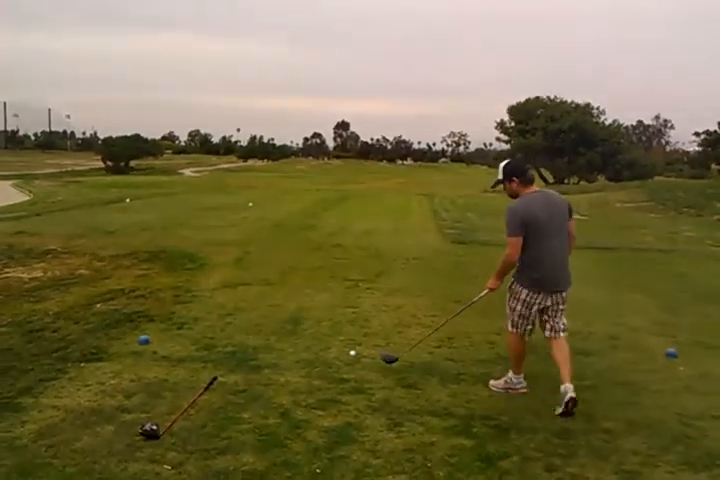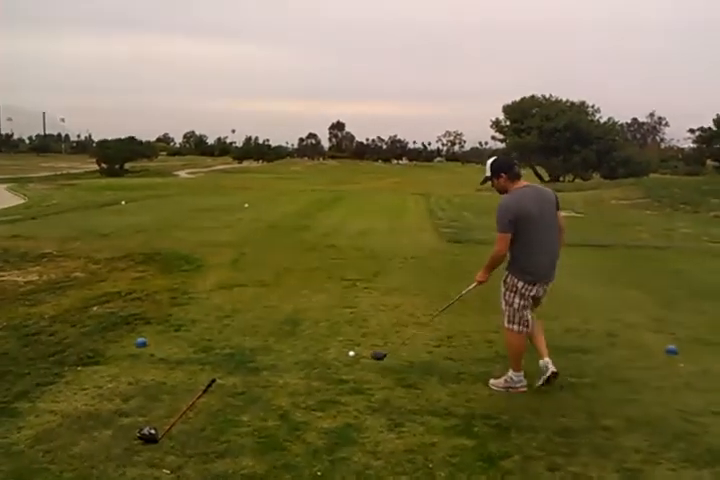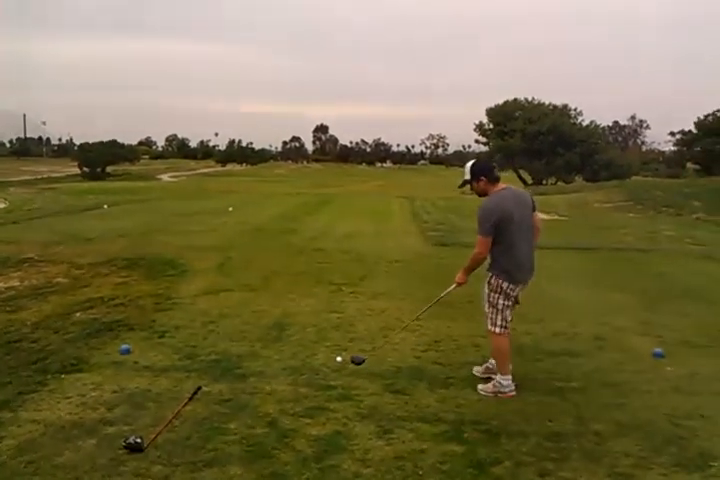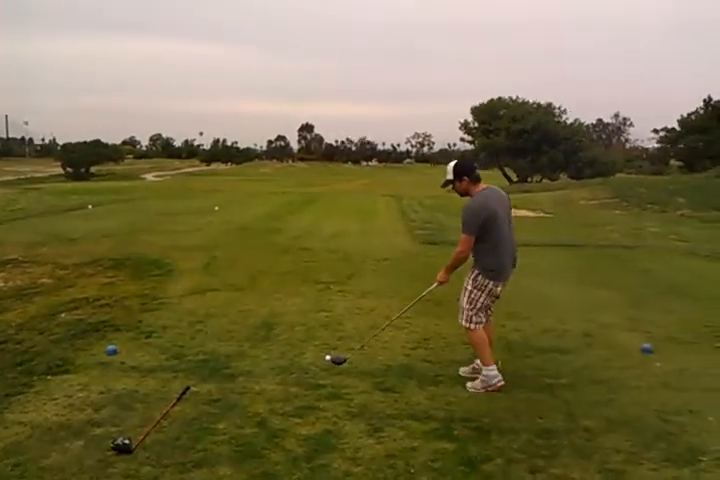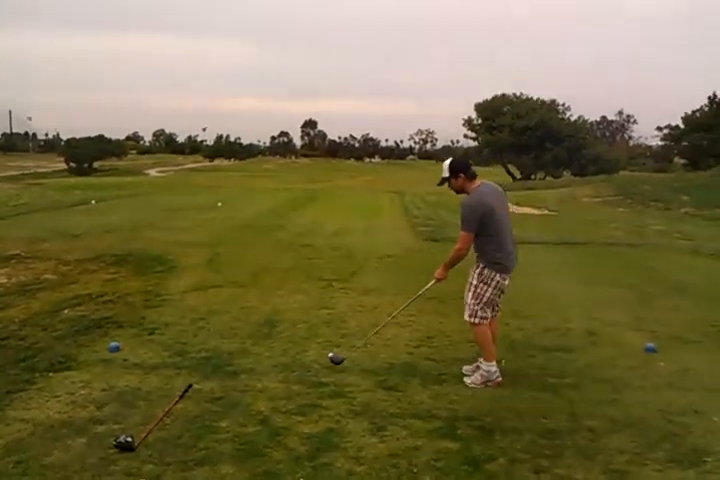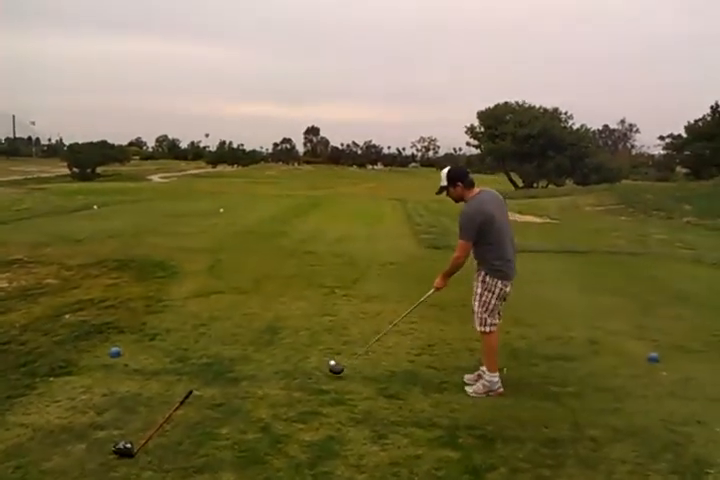
dt=0.2s
person 1, frame 1
left shoulder: (517, 209)
right shoulder: (560, 200)
left elbow: (512, 255)
right elbow: (571, 237)
left wrist: (497, 278)
left hip: (529, 283)
right hip: (559, 283)
left knee: (516, 330)
right knee: (557, 335)
left ankle: (516, 379)
right ankle: (567, 388)
person 1, frame 2
left shoulder: (508, 205)
right shoulder: (548, 193)
left elbow: (501, 250)
right elbow: (561, 229)
left wrist: (486, 272)
left hip: (522, 275)
right hip: (547, 272)
left knee: (514, 326)
right knee: (527, 318)
left ankle: (516, 378)
right ankle: (546, 363)
person 1, frame 3
left shoulder: (489, 207)
right shoulder: (523, 195)
left elbow: (481, 252)
right elbow: (536, 228)
left wrist: (465, 273)
left hip: (503, 275)
right hip: (524, 270)
left knee: (497, 328)
right knee: (503, 322)
left ankle: (504, 383)
right ankle: (497, 365)
person 1, frame 4
left shoulder: (473, 207)
right shoulder: (499, 193)
left elbow: (463, 250)
right elbow: (509, 226)
left wrist: (447, 271)
left hip: (487, 272)
right hip: (503, 267)
left knee: (471, 322)
right knee: (483, 318)
left ankle: (491, 375)
right ankle: (484, 363)
person 1, frame 5
left shoulder: (471, 204)
right shoulder: (494, 188)
left elbow: (462, 247)
left wrist: (445, 268)
left hip: (491, 266)
right hip: (503, 260)
left knee: (475, 317)
right knee: (488, 315)
left ankle: (490, 370)
right ankle: (487, 362)
person 1, frame 6
left shoulder: (470, 212)
right shoulder: (493, 195)
left elbow: (461, 256)
left wrist: (444, 277)
left hip: (492, 273)
right hip: (502, 267)
left knee: (486, 326)
right knee: (489, 323)
left ankle: (492, 381)
right ankle: (487, 370)
